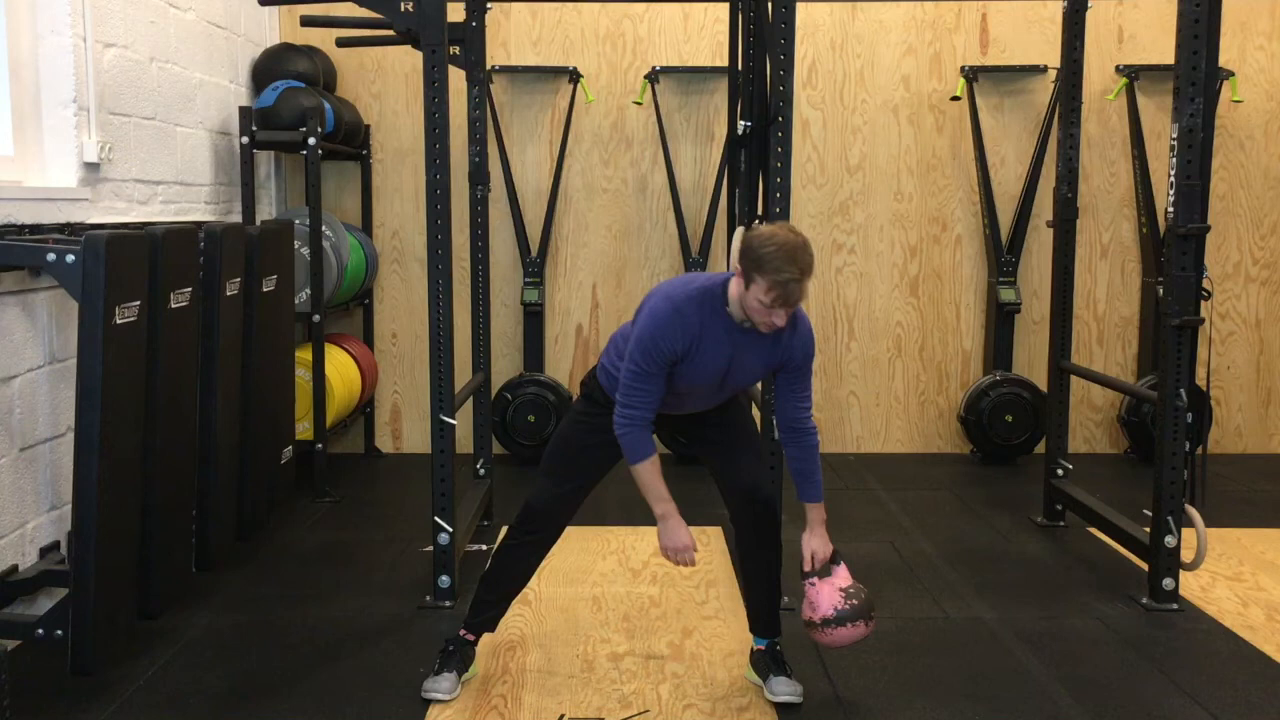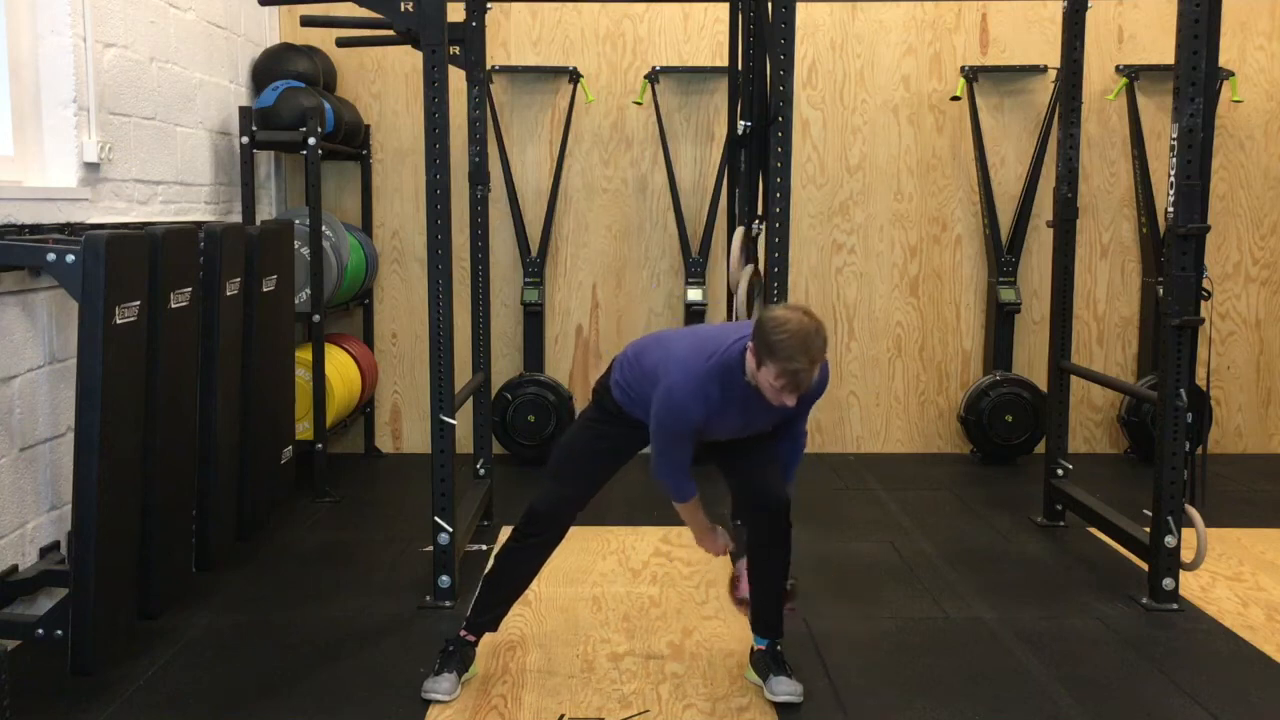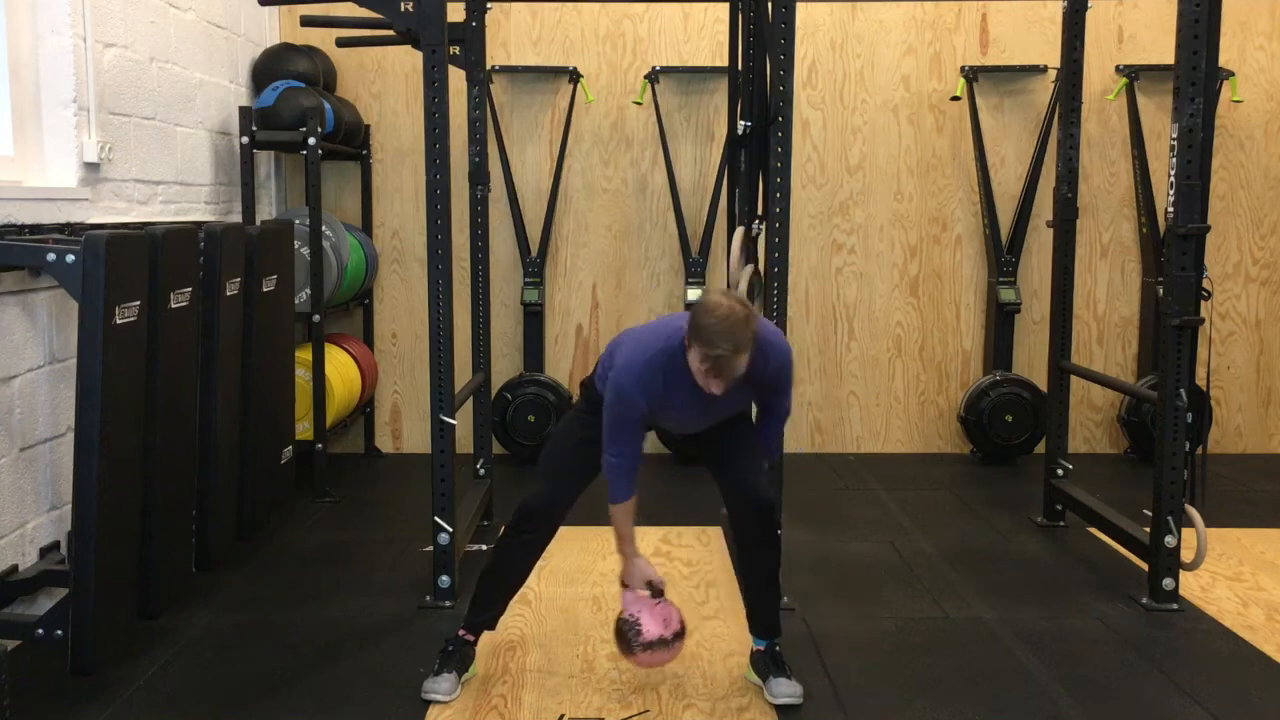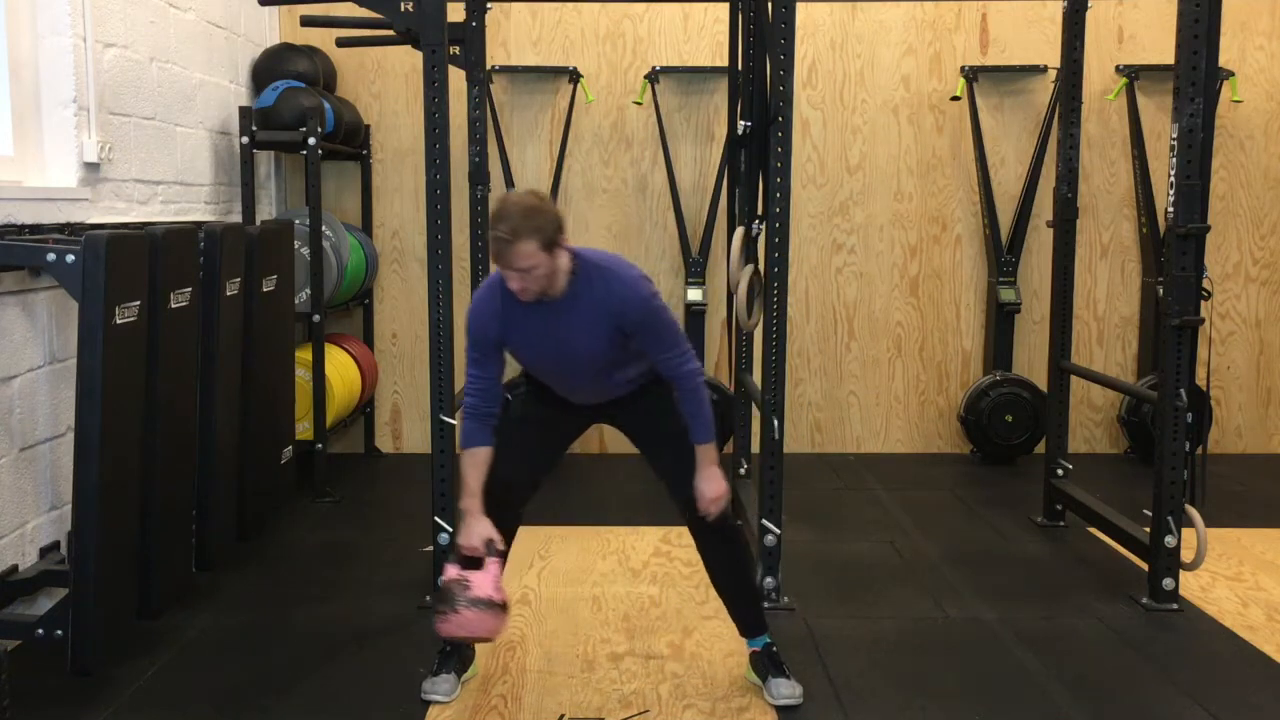
dt=0.5s
person 1, frame 1
left shoulder: (793, 332)
right shoulder: (672, 309)
left elbow: (797, 425)
right elbow: (631, 422)
left wrist: (815, 524)
right wrist: (666, 517)
left hip: (709, 406)
right hip: (616, 397)
left knee: (758, 501)
right knee: (544, 511)
left ankle: (766, 648)
right ankle: (466, 640)
person 1, frame 2
left shoulder: (806, 374)
right shoulder: (691, 380)
left elbow: (790, 436)
right elbow: (672, 472)
left wrist: (777, 501)
right wrist: (704, 531)
right hip: (630, 404)
left knee: (769, 506)
right knee: (550, 511)
left ankle: (766, 649)
right ankle: (466, 641)
person 1, frame 3
left shoulder: (771, 351)
right shoulder: (637, 369)
left elbow: (774, 413)
right elbow: (620, 467)
left wrist: (759, 472)
right wrist: (630, 557)
right hip: (615, 399)
left knee: (756, 506)
right knee: (541, 507)
left ankle: (766, 649)
right ankle: (464, 641)
person 1, frame 4
left shoulder: (622, 285)
right shoulder: (490, 303)
left elbow: (684, 372)
right elbow: (479, 406)
left wrist: (708, 465)
right wrist: (472, 510)
left hip: (642, 392)
right hip: (550, 397)
left knee: (706, 506)
right knee: (495, 501)
left ankle: (761, 648)
right ankle: (461, 643)
